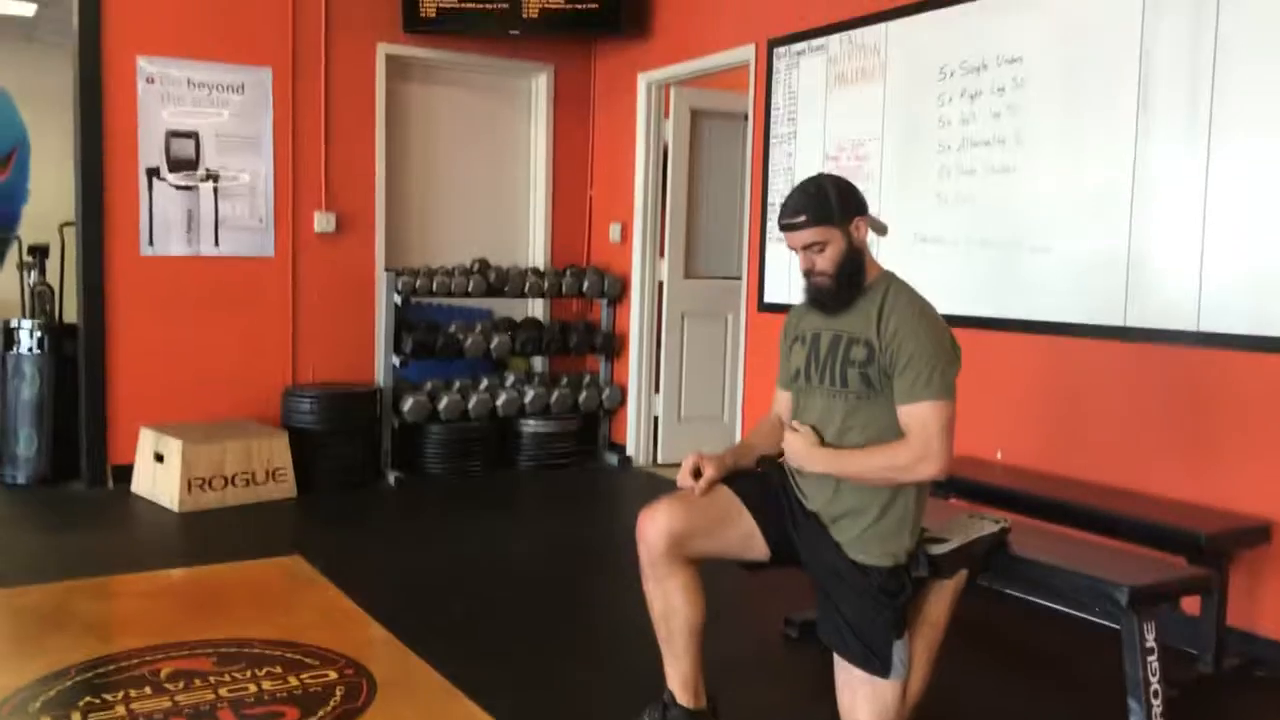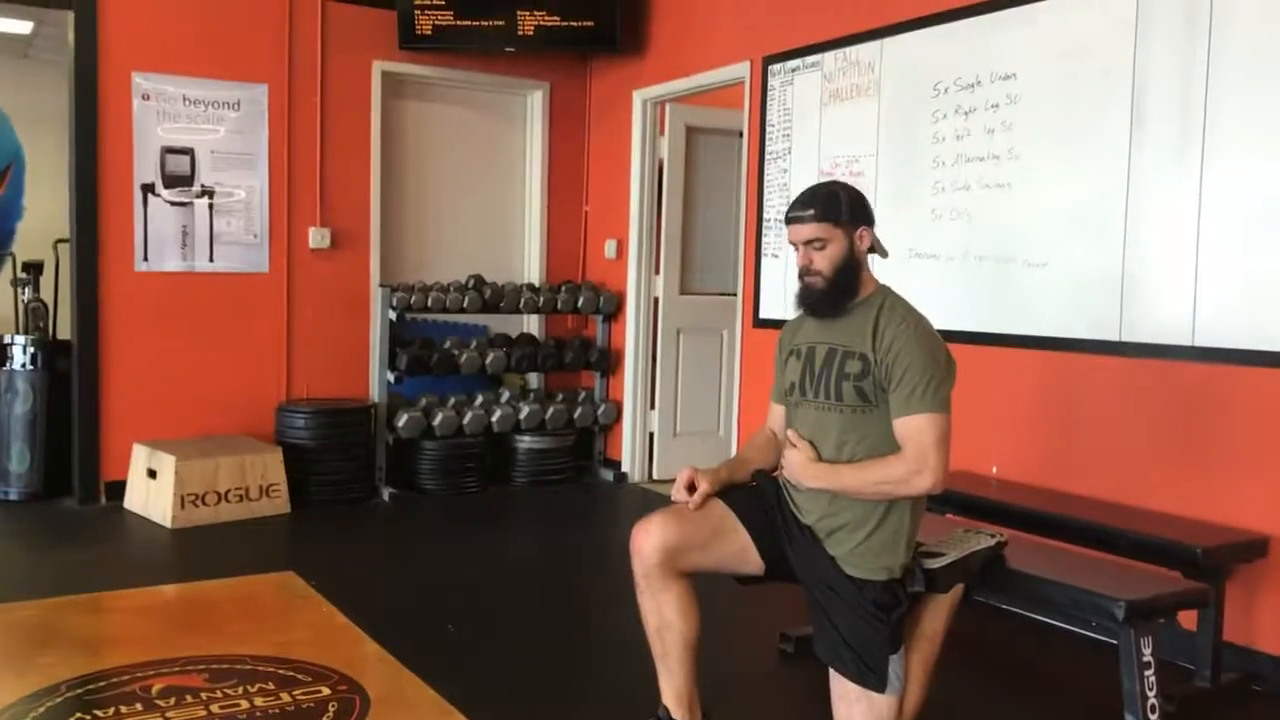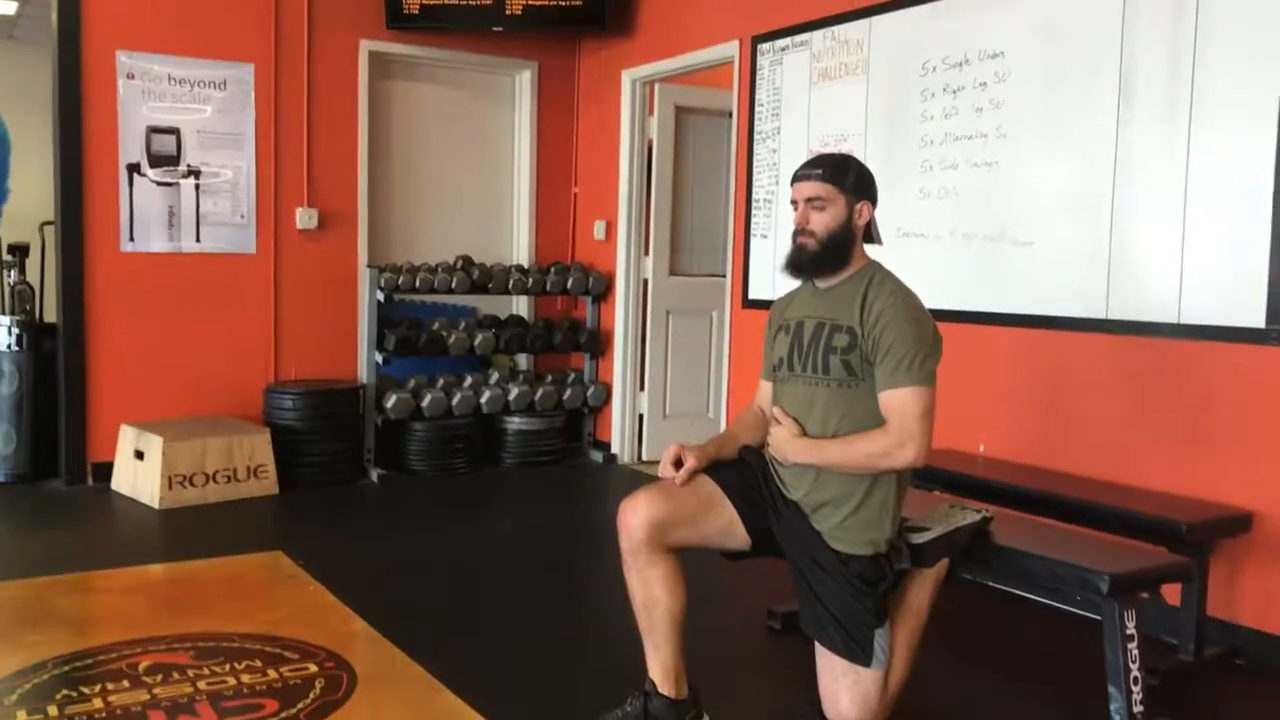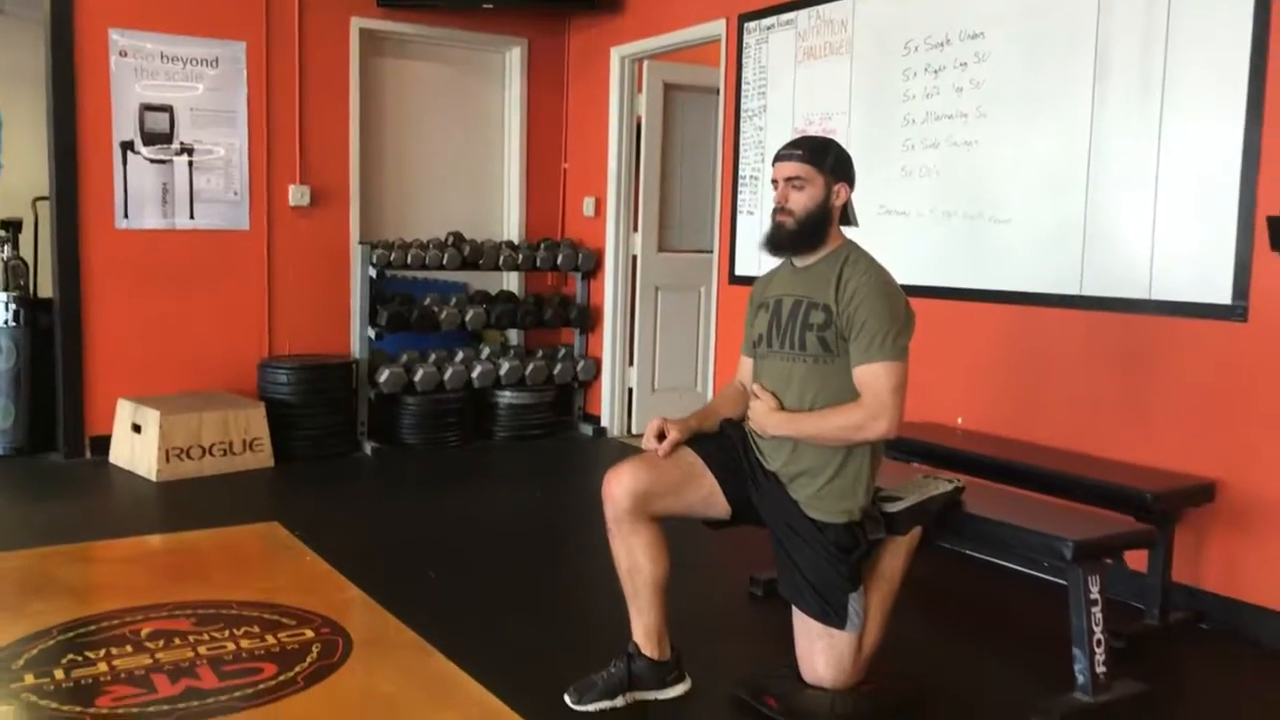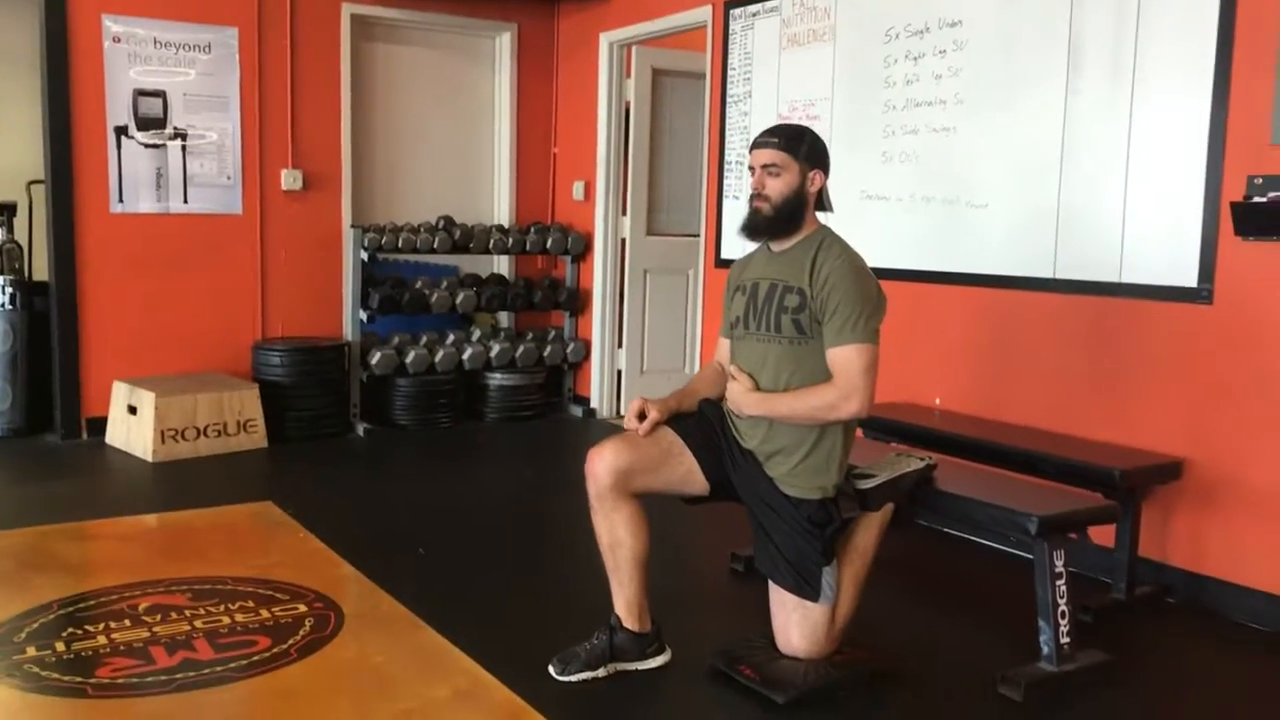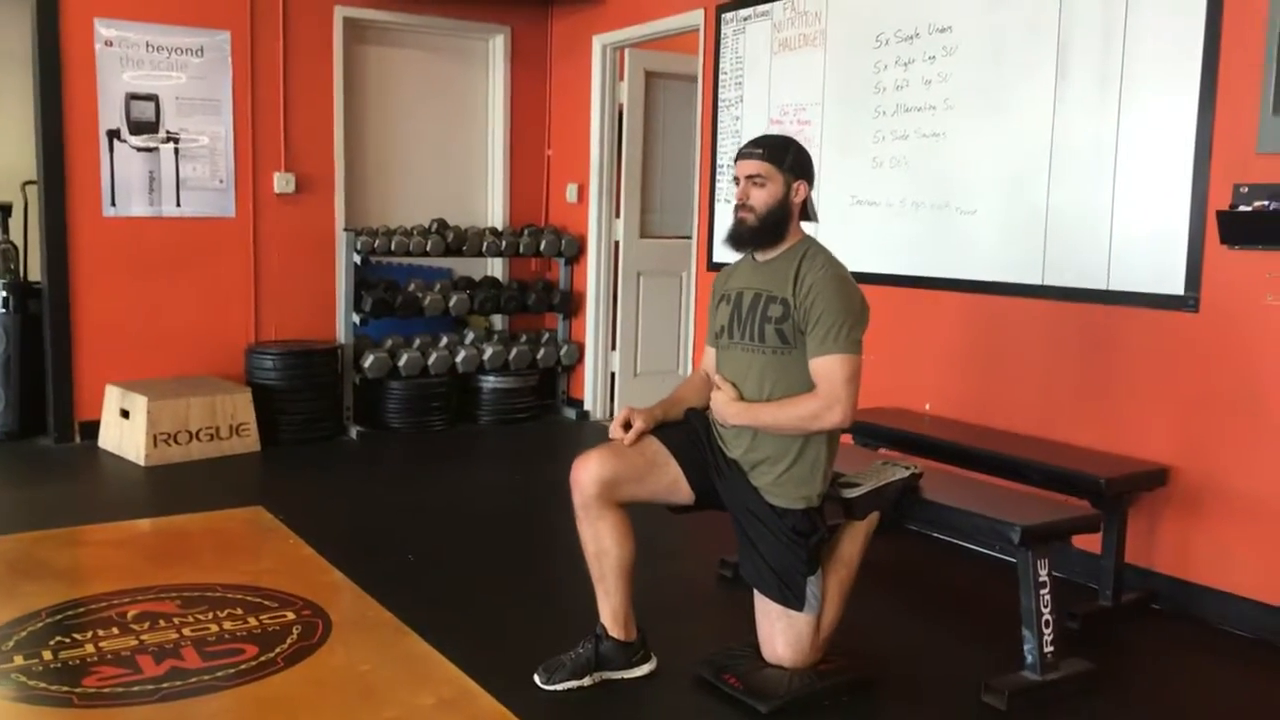
dt=0.4s
person 1, frame 1
left shoulder: (911, 323)
right shoulder: (801, 320)
left elbow: (929, 458)
left wrist: (820, 456)
right wrist: (728, 459)
left hip: (867, 531)
right hip: (794, 496)
right knee: (658, 528)
left ankle: (940, 586)
person 1, frame 2
left shoulder: (904, 335)
right shoulder: (796, 332)
left elbow: (924, 471)
left wrist: (815, 471)
right wrist: (722, 474)
left hip: (858, 548)
right hip: (787, 508)
right knee: (652, 543)
left ankle: (937, 589)
person 1, frame 3
left shoulder: (891, 309)
right shoulder: (787, 309)
left elbow: (907, 445)
left wrist: (798, 447)
right wrist: (708, 450)
left hip: (844, 521)
right hip: (773, 484)
right knee: (640, 518)
left ankle: (921, 567)
person 1, frame 4
left shoulder: (866, 286)
right shoulder: (768, 286)
left elbow: (880, 417)
left wrist: (777, 421)
right wrist: (689, 423)
left hip: (820, 489)
right hip: (752, 456)
left knee: (828, 677)
right knee: (624, 488)
left ankle: (895, 531)
right ankle: (654, 662)
person 1, frame 5
left shoulder: (838, 270)
right shoulder: (745, 270)
left elbow: (851, 398)
left wrist: (752, 401)
right wrist: (669, 403)
left hip: (794, 466)
right hip: (730, 435)
left knee: (805, 648)
right knee: (605, 465)
left ankle: (868, 513)
right ankle: (634, 635)
person 1, frame 6
left shoulder: (822, 281)
right shoulder: (731, 278)
left elbow: (835, 408)
left wrist: (737, 410)
right wrist: (655, 412)
left hip: (780, 476)
right hip: (715, 443)
left knee: (789, 657)
right knee: (591, 476)
left ankle: (855, 519)
right ankle: (621, 643)
